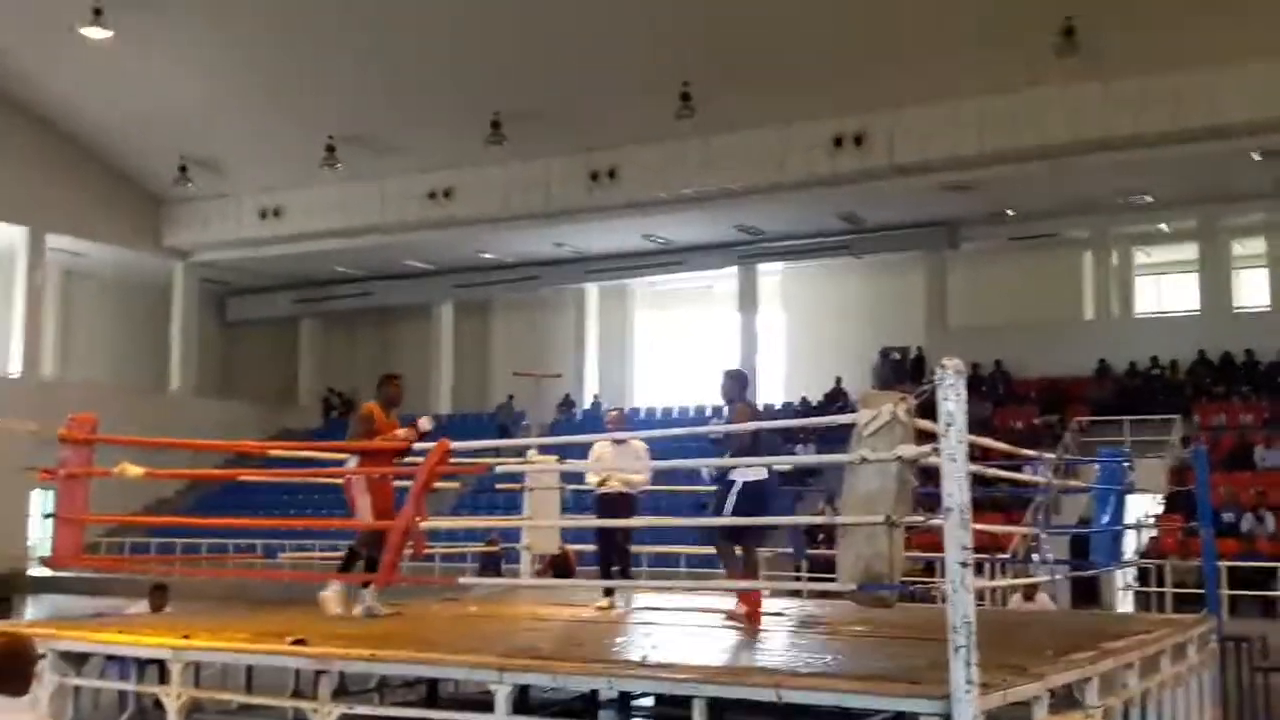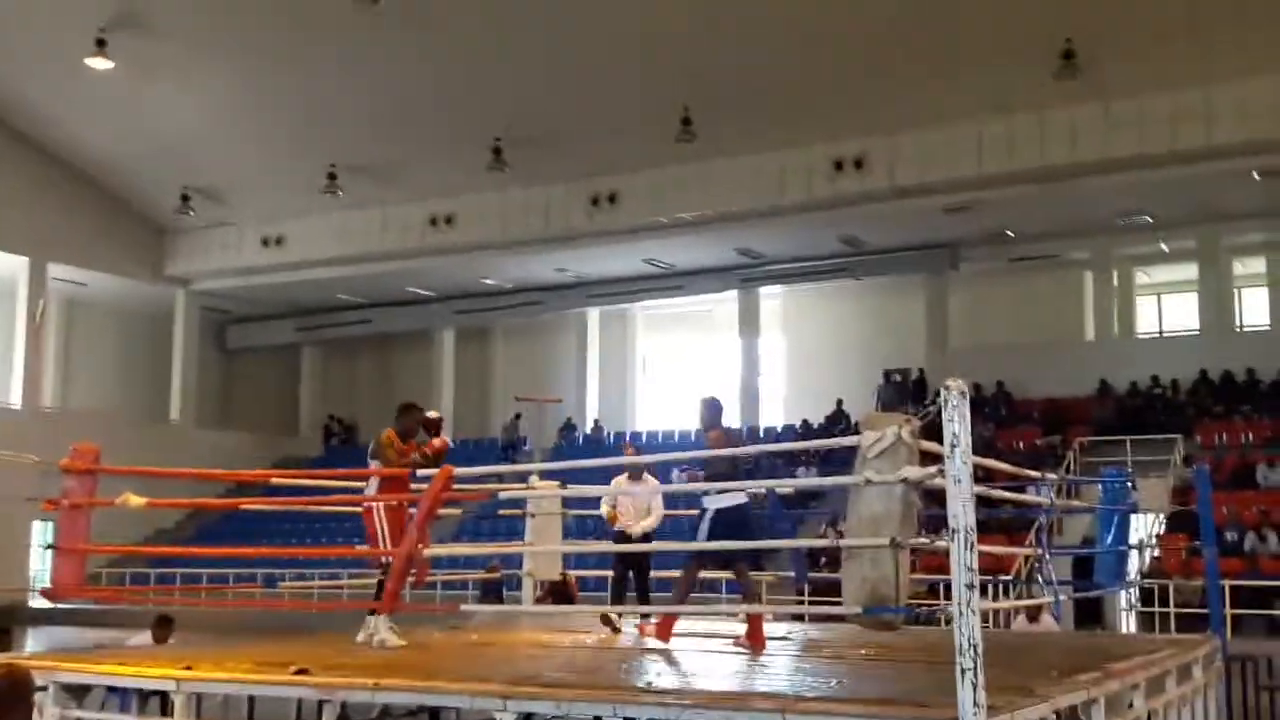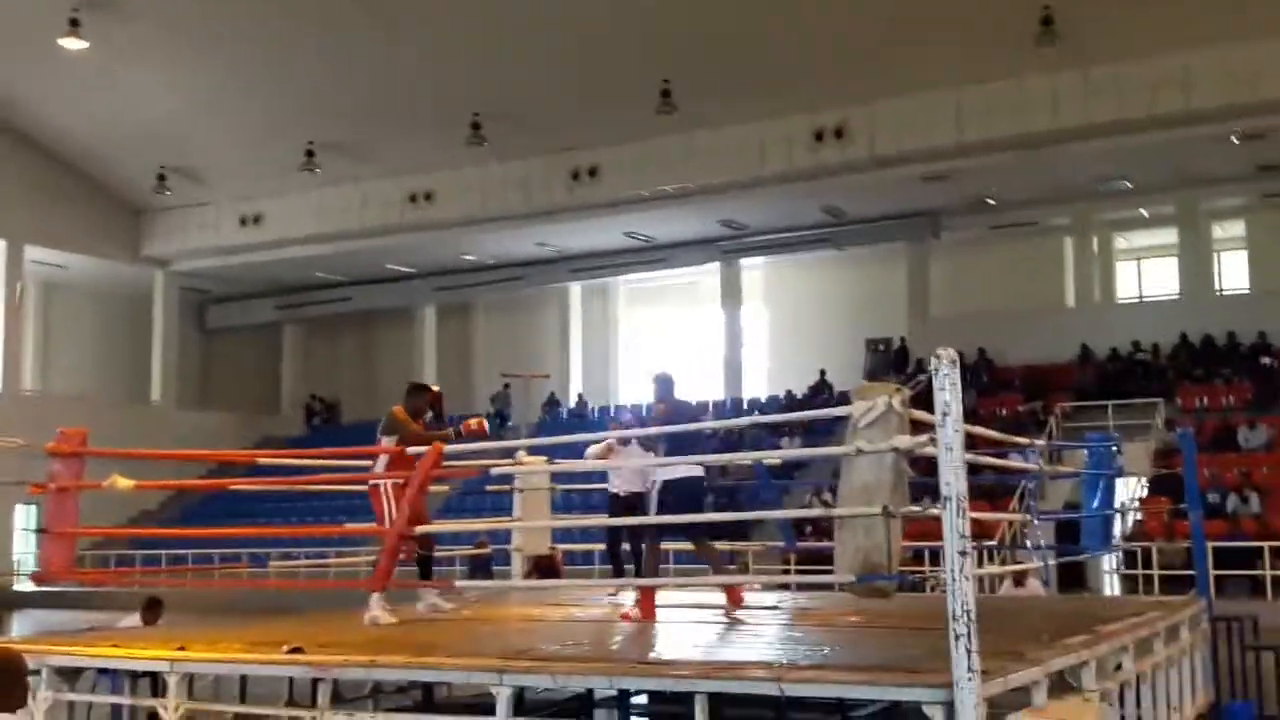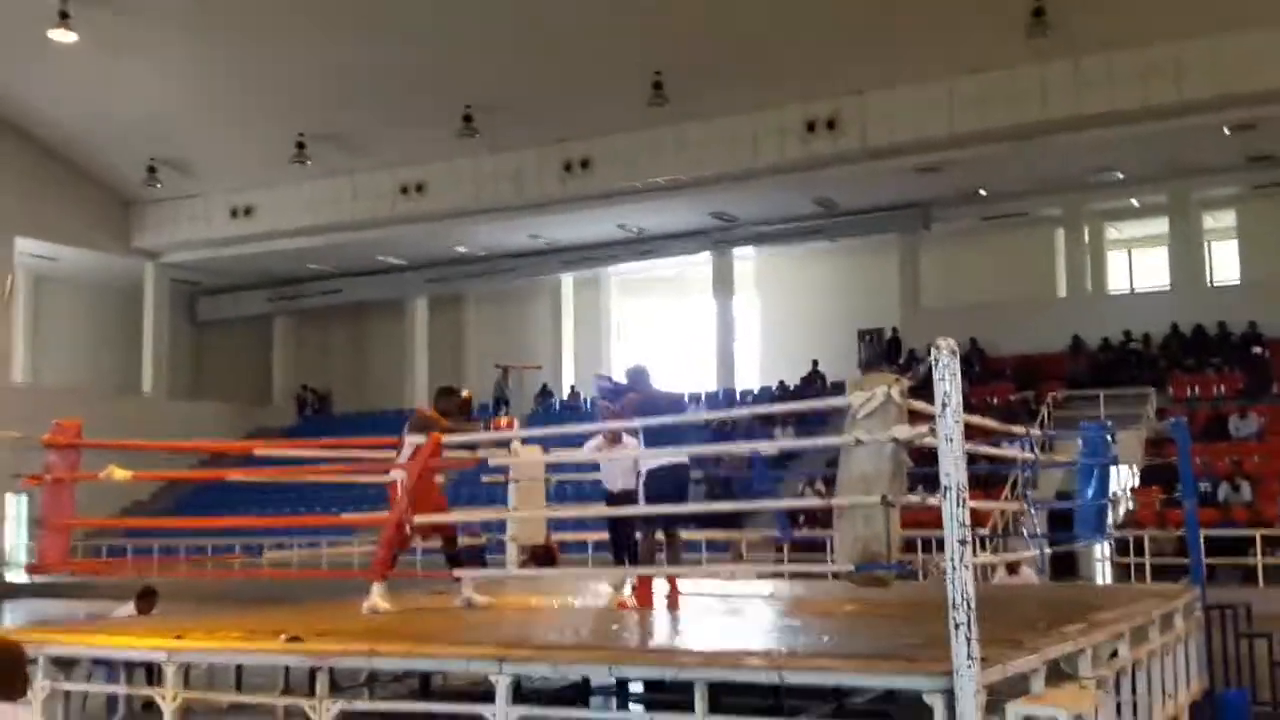
dt=0.3s
person 1, frame 1
left shoulder: (739, 409)
right shoulder: (747, 409)
left elbow: (742, 445)
left wrist: (722, 466)
left hip: (743, 481)
right hip: (755, 480)
left knee: (722, 539)
right knee: (748, 544)
left ankle: (746, 597)
right ankle: (750, 608)
person 1, frame 2
left shoulder: (714, 436)
right shoulder: (727, 435)
left elbow: (721, 471)
left wrist: (697, 477)
right wrist: (700, 475)
left hip: (720, 507)
right hip: (736, 505)
left knee: (691, 566)
right knee: (739, 568)
left ankle: (663, 628)
right ankle: (755, 635)
person 1, frame 3
left shoulder: (661, 409)
right shoulder: (691, 409)
left hip: (671, 479)
right hip: (694, 476)
left knee: (652, 539)
right knee: (699, 537)
left ankle: (646, 606)
right ankle: (733, 593)
person 1, frame 4
left shoulder: (634, 400)
right shoulder: (676, 398)
left hip: (656, 467)
right hip: (680, 464)
left knee: (648, 529)
right knee: (671, 528)
person 2, frame 1
left shoulder: (393, 418)
right shoulder: (366, 412)
left elbow: (395, 453)
right elbow: (355, 444)
left wrist: (414, 435)
right wrist: (390, 440)
left hip: (383, 480)
right hip: (362, 478)
left knee: (381, 537)
right knee: (367, 533)
left ankle: (367, 599)
right ankle: (334, 589)
person 2, frame 2
left shoulder: (411, 443)
right shoulder: (385, 439)
left elbow: (429, 464)
right elbow: (392, 468)
left wrist: (435, 447)
right wrist: (424, 454)
left hip: (398, 506)
right hip: (379, 506)
right knee: (390, 562)
left ankle: (370, 625)
right ankle: (382, 628)
person 2, frame 3
left shoulder: (417, 421)
right shoulder: (395, 417)
left elbow: (438, 439)
right elbow: (425, 438)
left wrist: (438, 410)
right wrist: (458, 431)
left hip: (404, 485)
right hip: (386, 485)
left knee: (424, 538)
left ankle: (428, 596)
right ankle: (375, 605)
person 2, frame 4
left shoulder: (441, 423)
right shoulder: (425, 418)
right elbow: (453, 430)
left wrist: (467, 412)
left hip: (426, 481)
right hip: (406, 480)
left knee: (449, 532)
right knee: (400, 534)
left ankle: (465, 591)
right ankle: (375, 594)
person 3, frame 1
left shoulder: (638, 447)
right shoulder: (598, 447)
left elbow: (645, 477)
right elbow: (589, 475)
left wrist: (626, 478)
right wrist: (597, 480)
left hip: (625, 500)
right hip: (604, 499)
left knee: (620, 543)
right knee: (604, 547)
right ankle: (608, 594)
person 3, frame 2
left shoulder: (652, 484)
right shoulder: (617, 482)
left elbow: (657, 514)
right elbow: (605, 503)
left wrist: (640, 528)
right wrist: (608, 513)
left hip: (642, 535)
right hip: (621, 534)
left knee: (642, 578)
right knee: (619, 574)
left ankle: (645, 618)
right ankle: (614, 615)
person 3, frame 3
left shoulder: (641, 448)
right shoulder: (611, 445)
left elbow: (650, 477)
right elbow: (589, 455)
left wrist: (649, 500)
right wrist: (605, 447)
left hip: (636, 498)
right hip: (615, 498)
left knee: (635, 543)
right knee: (612, 541)
right ankle: (619, 577)
person 3, frame 4
left shoulder: (632, 444)
right shoulder: (602, 443)
left elbow: (641, 470)
right elbow: (586, 452)
right wrist: (603, 439)
left hip: (629, 494)
right hip: (611, 494)
left knee: (628, 534)
right knee: (614, 534)
